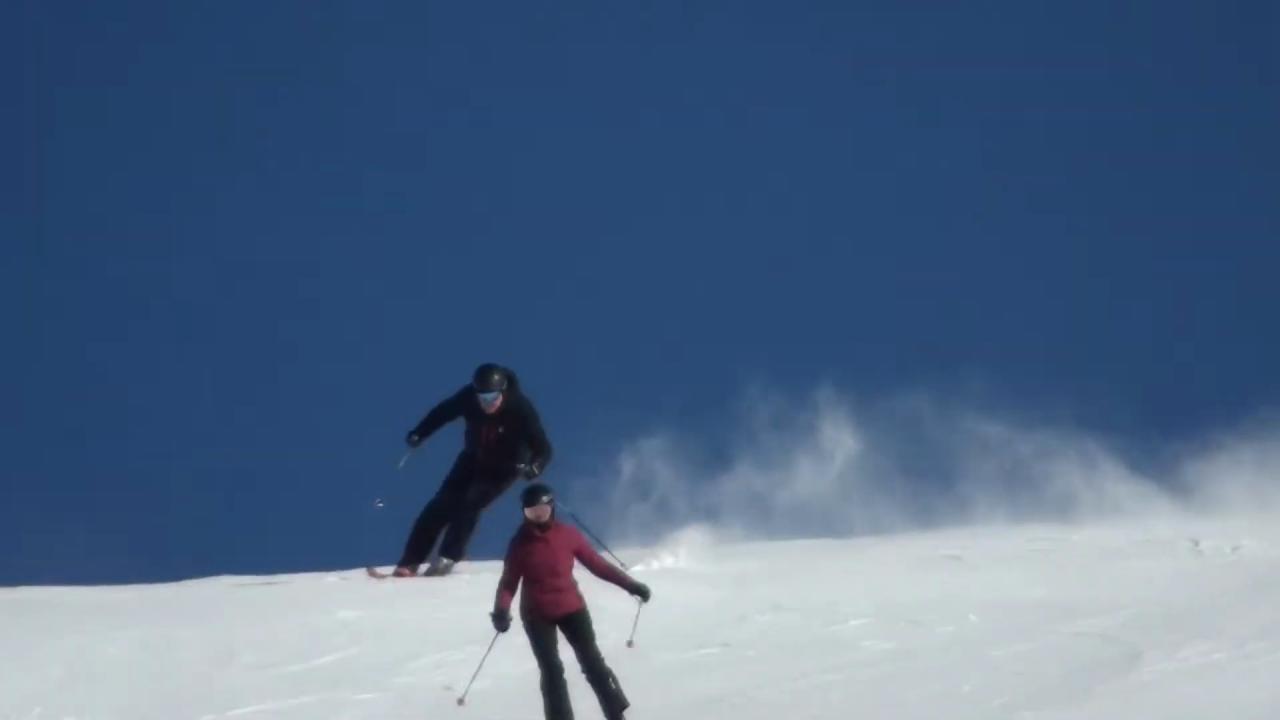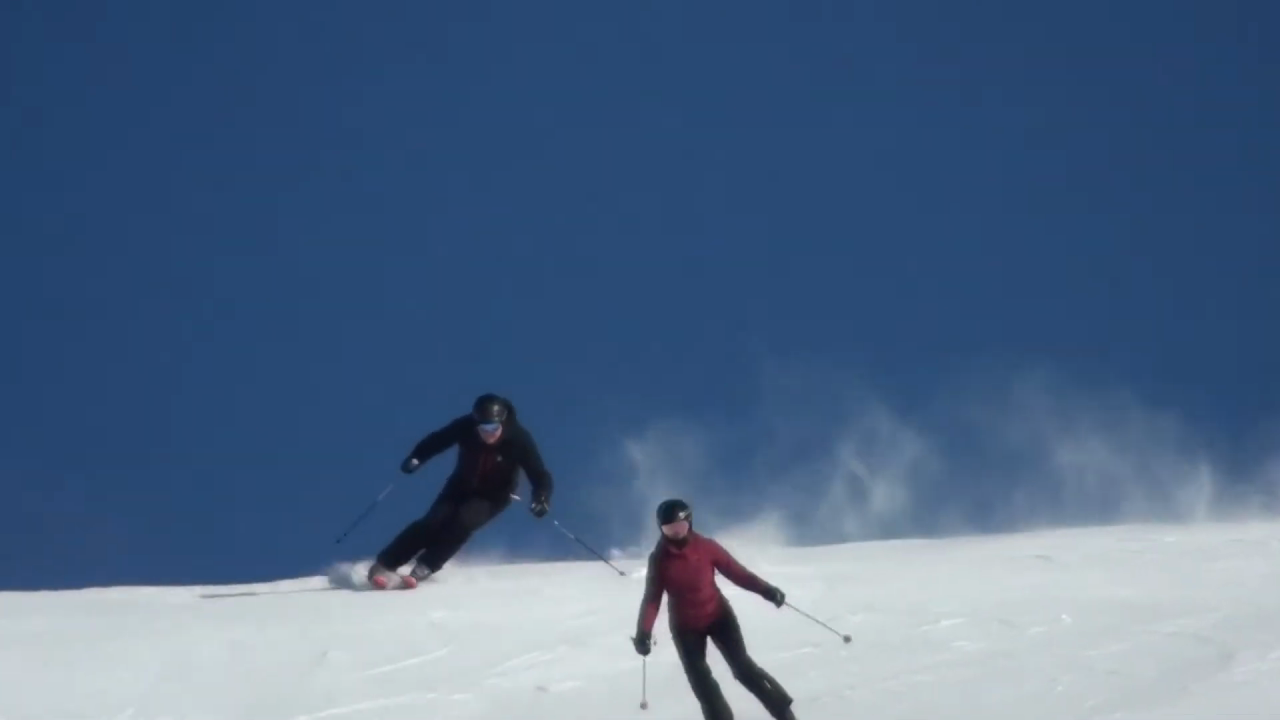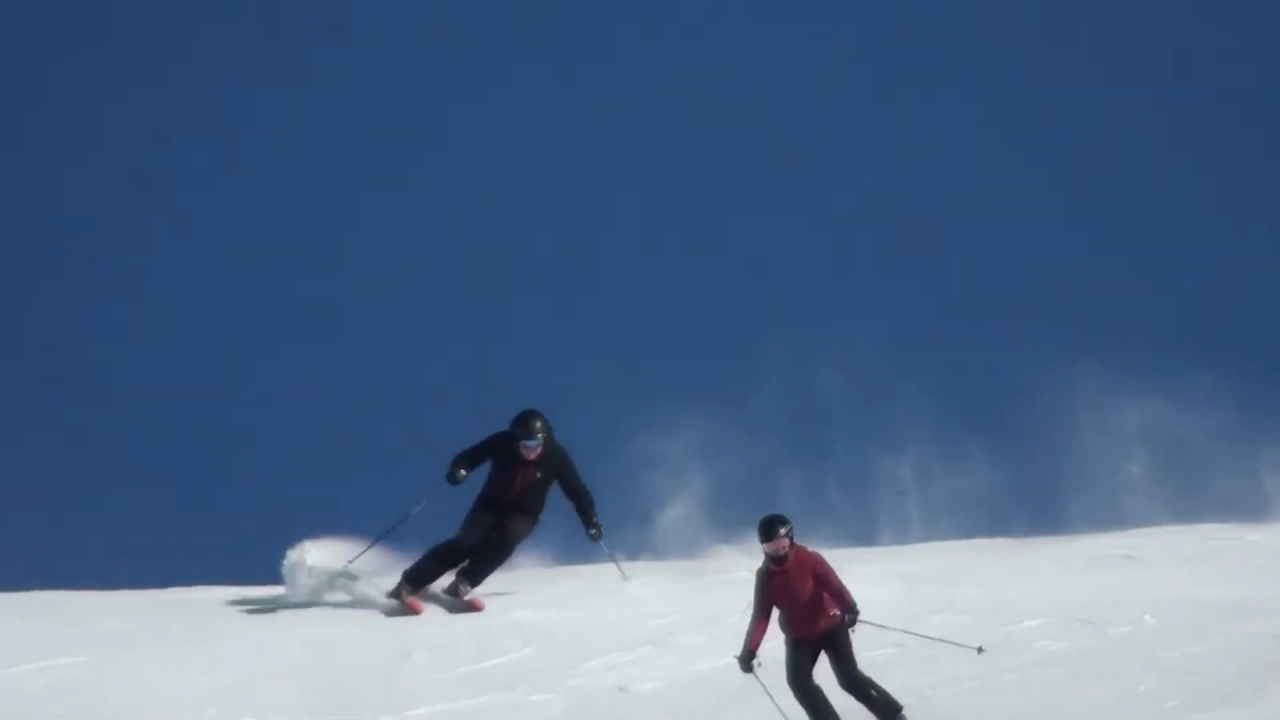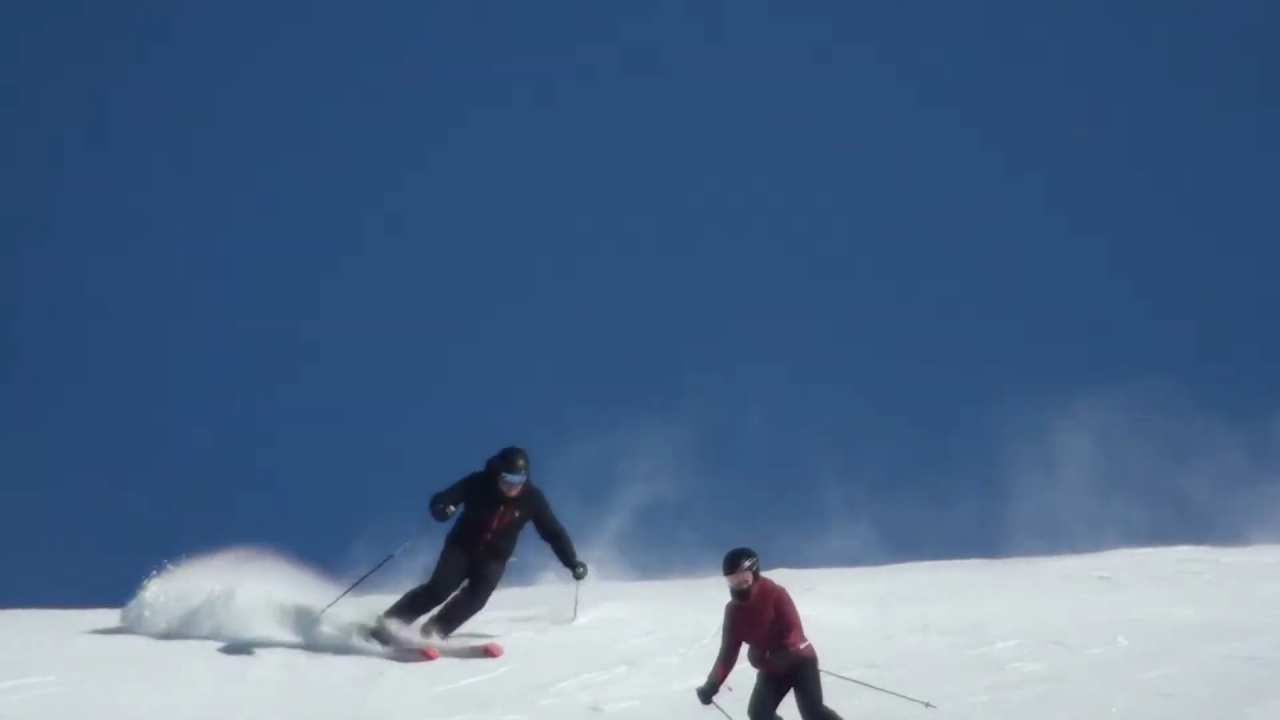
dt=0.2s
person 1, frame 1
left shoulder: (522, 410)
right shoulder: (469, 397)
left elbow: (543, 448)
right elbow: (443, 411)
left wrist: (534, 467)
right wrist: (419, 432)
left hip: (503, 469)
right hip: (472, 461)
left knee: (467, 503)
right knee: (441, 505)
left ankle: (446, 559)
right ankle: (410, 561)
person 1, frame 2
left shoulder: (519, 439)
right shoulder: (465, 427)
left elbow: (540, 476)
right elbow: (436, 440)
left wrist: (541, 500)
right wrist: (415, 458)
left hip: (494, 496)
right hip: (462, 487)
left knee: (462, 522)
right knee: (431, 524)
left ankle: (423, 566)
right ankle: (384, 564)
person 1, frame 3
left shoulder: (556, 457)
right shoulder: (502, 443)
left elbow: (577, 491)
right elbow: (467, 457)
left wrist: (590, 521)
right wrist: (457, 470)
left hip: (524, 514)
right hip: (491, 505)
left knee: (508, 538)
right knee: (464, 543)
left ankle: (462, 584)
right ankle: (409, 583)
person 1, frame 4
left shoulder: (533, 499)
right shoulder: (479, 483)
left elbow: (553, 532)
right elbow: (440, 500)
left wrist: (572, 562)
right wrist: (441, 508)
left hip: (494, 557)
right hip: (462, 547)
left knee: (484, 585)
right knee: (438, 589)
left ankle: (436, 629)
right ankle: (387, 623)
person 2, frame 1
left shoulder: (568, 534)
right shoulder: (520, 543)
left elbow: (597, 563)
right elbow: (509, 581)
left wrist: (631, 585)
right wrist: (501, 611)
left hip: (571, 607)
right hip: (537, 613)
left knee: (593, 663)
right knee: (551, 670)
person 2, frame 2
left shoulder: (706, 547)
right shoulder: (659, 559)
left elbow: (736, 571)
right elbow: (652, 598)
left wrist: (766, 589)
right wrist: (643, 632)
left hip: (717, 616)
right hip: (685, 625)
left knee: (743, 667)
right knee: (699, 676)
person 2, frame 3
left shoulder: (810, 560)
right shoulder: (765, 575)
left elbow: (835, 587)
right elbow: (760, 615)
left wrist: (849, 608)
right wrist: (749, 650)
left hip: (830, 626)
right hip: (799, 636)
left knee: (849, 677)
right knee: (799, 682)
person 2, frame 4
left shoulder: (774, 593)
right shoulder: (733, 610)
left elbow: (795, 629)
right elbow: (728, 652)
left wrist: (786, 649)
right wrist: (712, 685)
left hip: (799, 660)
right hip: (770, 671)
